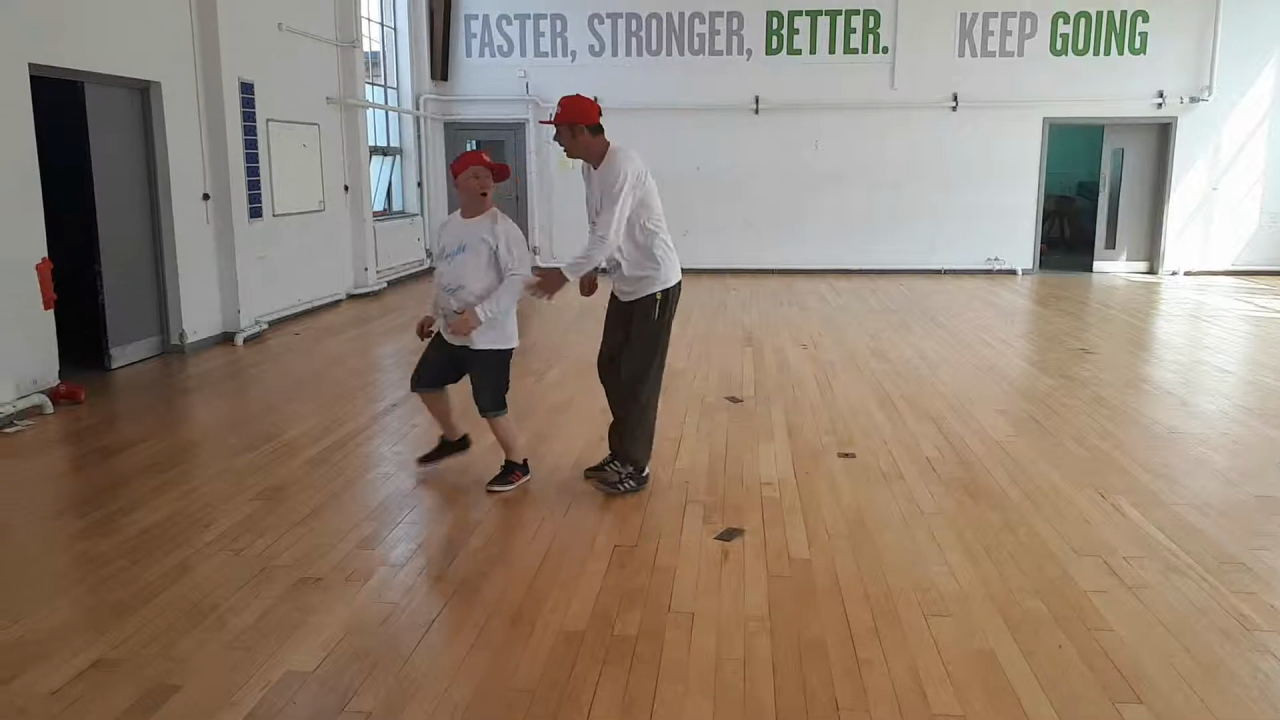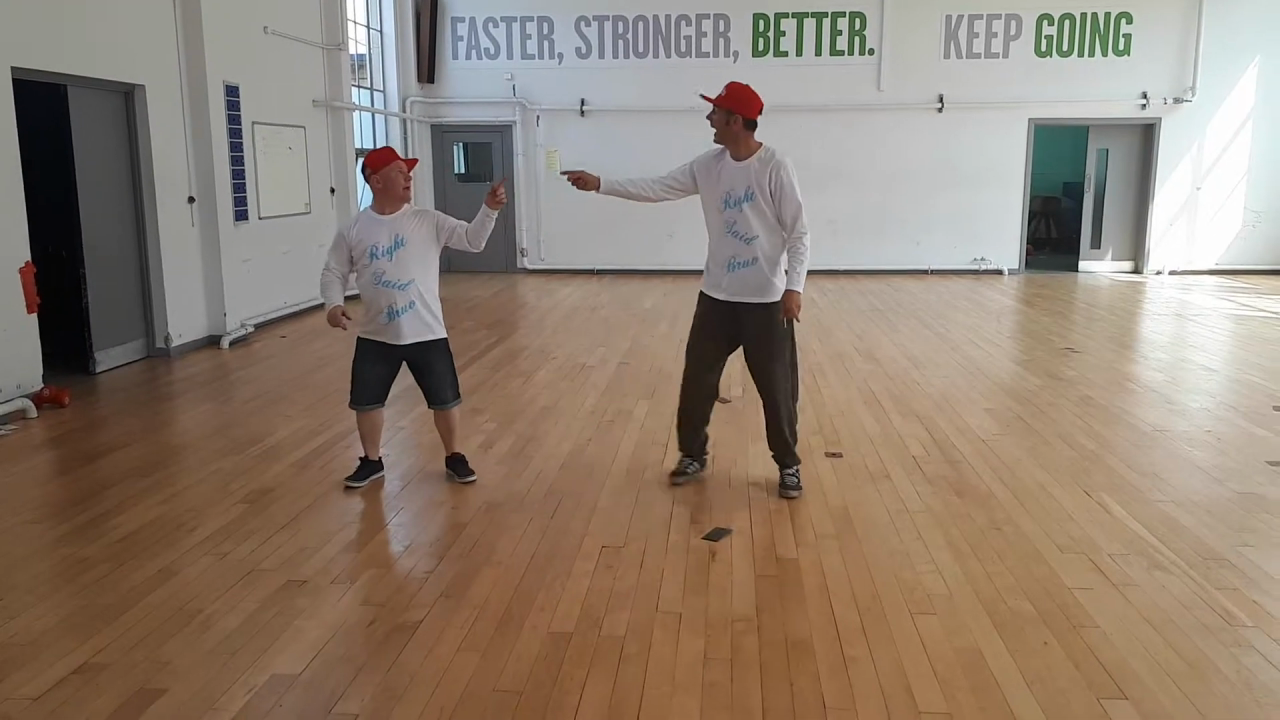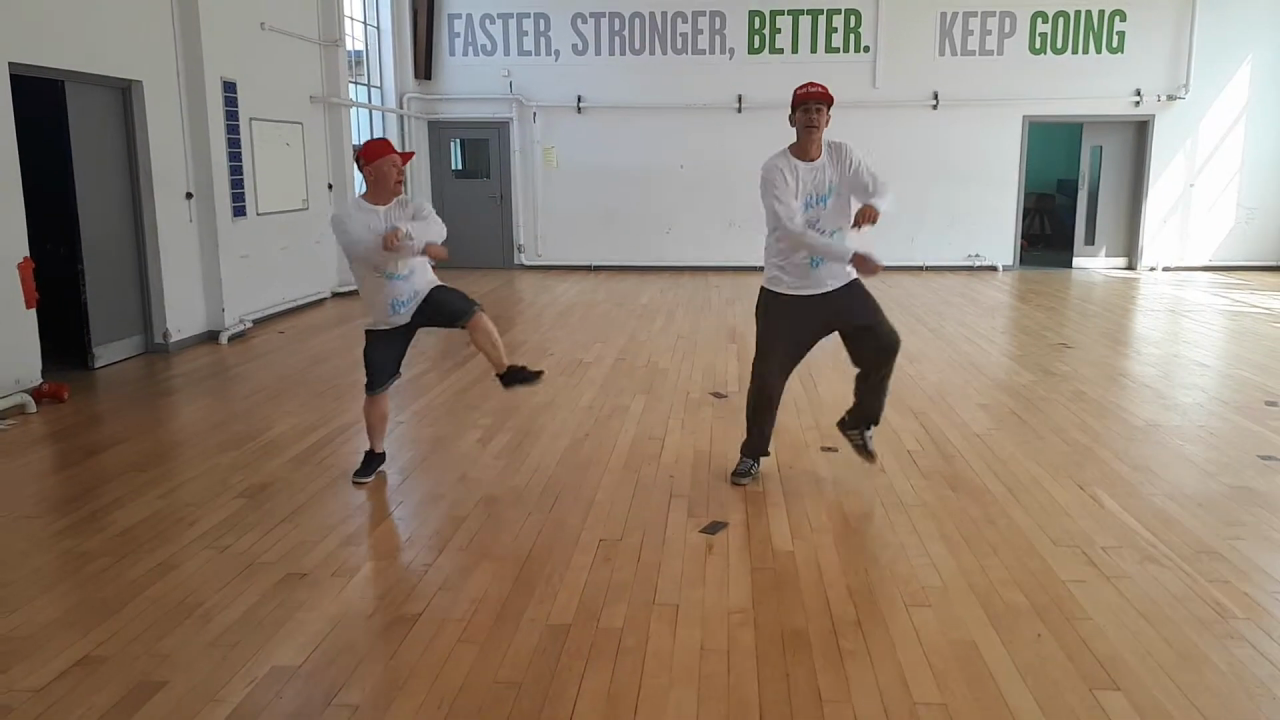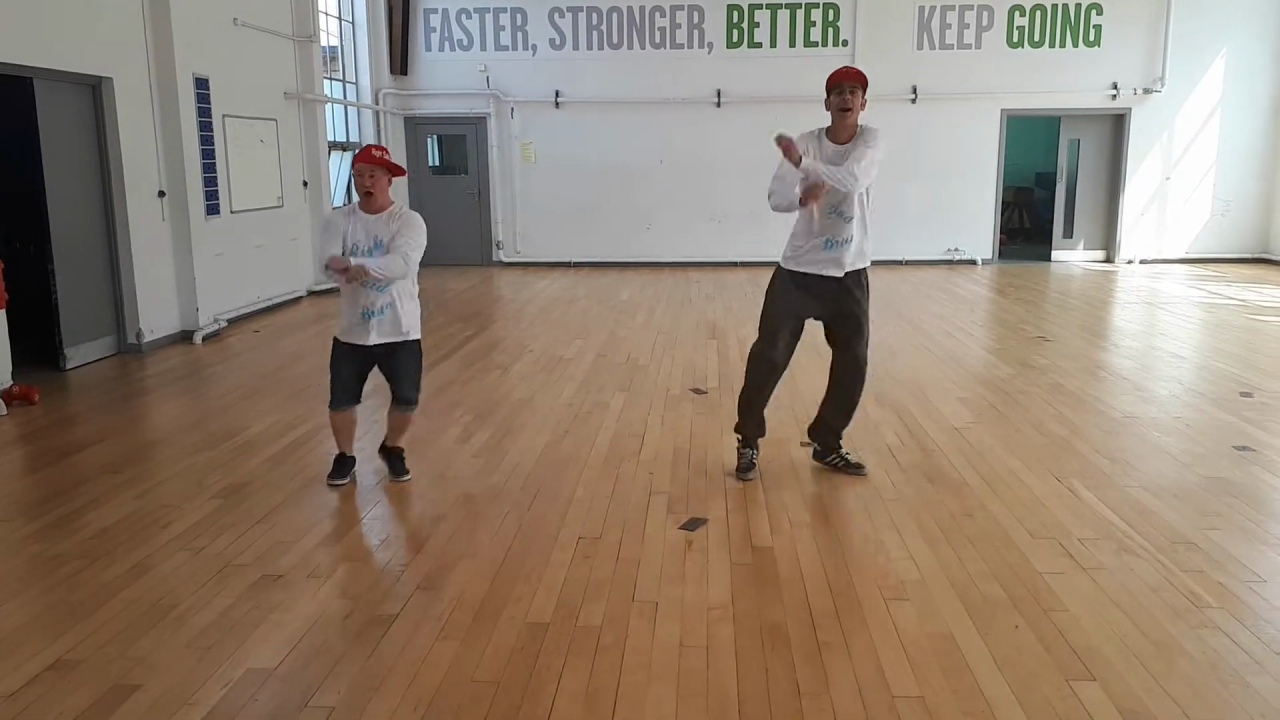
dt=0.7s
person 1, frame 1
left shoulder: (621, 168)
right shoulder: (590, 168)
left elbow: (608, 233)
left wrist: (565, 274)
right wrist: (591, 270)
left hip: (653, 286)
right hip: (625, 288)
left knee: (638, 377)
right knee: (611, 369)
left ankle: (635, 466)
right ankle: (623, 454)
person 1, frame 2
left shoulder: (776, 167)
right shoulder: (708, 165)
left elbow: (798, 231)
right elbow: (658, 188)
left wrist: (794, 286)
right wrist: (600, 184)
left hip: (767, 296)
right hip: (717, 294)
left knee: (776, 385)
right knee: (698, 377)
left ankle: (787, 464)
right ankle: (693, 453)
person 1, frame 3
left shoulder: (843, 155)
right shoulder: (775, 169)
left elbow: (881, 189)
right elbow: (790, 229)
left wrist: (872, 203)
right wrist: (849, 256)
left hip: (840, 284)
right hip: (786, 289)
left knee: (884, 346)
right knee: (768, 376)
left ankle: (858, 423)
right ankle: (753, 453)
person 1, frame 4
left shoulder: (870, 140)
right shoulder: (803, 142)
left elbow: (850, 182)
right elbow: (777, 198)
left wrist: (804, 159)
right wrist: (804, 189)
left hip: (849, 271)
right hip: (799, 269)
left knee: (852, 366)
right knee: (768, 356)
left ankle: (829, 446)
right ankle: (749, 440)
person 2, frame 1
left shoulder: (502, 228)
right shoulder: (447, 227)
left elbow: (518, 279)
left wrist: (477, 314)
right wrist: (435, 315)
left hip: (489, 336)
right hip: (451, 332)
left knee: (491, 405)
right knee: (425, 383)
left ankle: (517, 464)
right ankle: (453, 438)
person 2, frame 2
left shoulder: (429, 221)
right shoulder: (353, 230)
left elbow: (473, 241)
right elbow: (334, 272)
left wrist: (490, 209)
right wrist: (334, 303)
left hip: (427, 332)
right hip: (376, 335)
left knee: (445, 400)
right knee: (365, 401)
left ankle: (454, 457)
right ankle: (371, 461)
person 2, frame 3
left shoulder: (412, 206)
right shoulder: (346, 218)
left elbow: (437, 231)
right elbow: (365, 249)
left wrist: (403, 230)
right wrist: (419, 245)
left hip: (427, 295)
right hip: (386, 316)
left knee: (474, 315)
right knee: (376, 389)
left ankle: (507, 372)
right ankle: (375, 454)
person 2, frame 4
left shoulder: (409, 222)
right shoulder: (338, 220)
left elbow: (403, 264)
right elbow: (332, 263)
left wrist: (353, 265)
right wrist: (346, 270)
left hip: (399, 329)
right hip: (352, 330)
left knee: (405, 402)
right knee: (342, 403)
left ankle: (393, 449)
right ankle: (345, 458)
